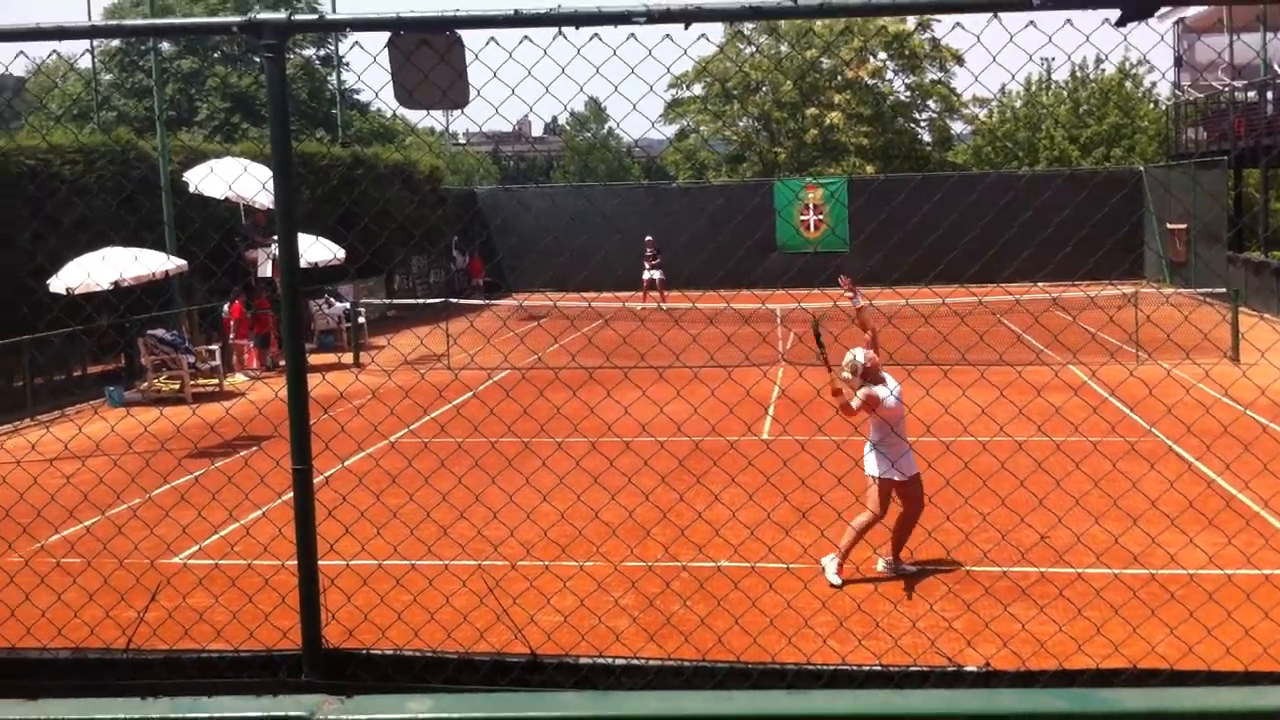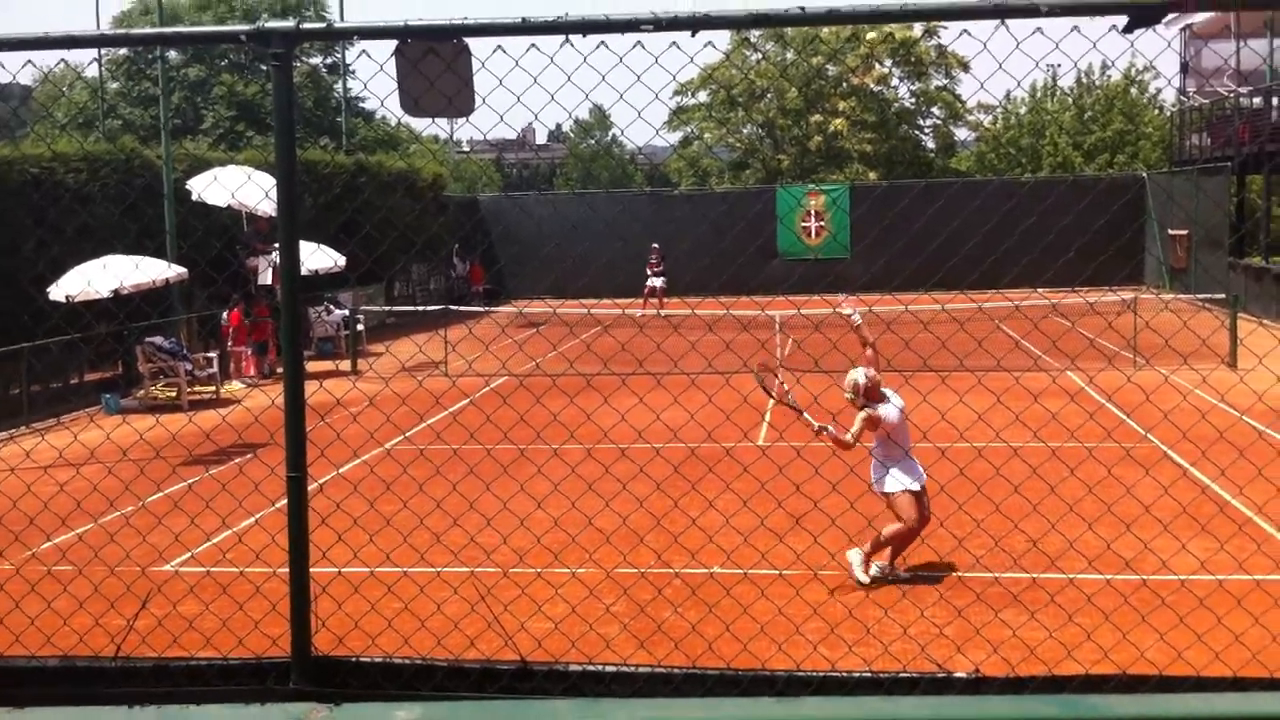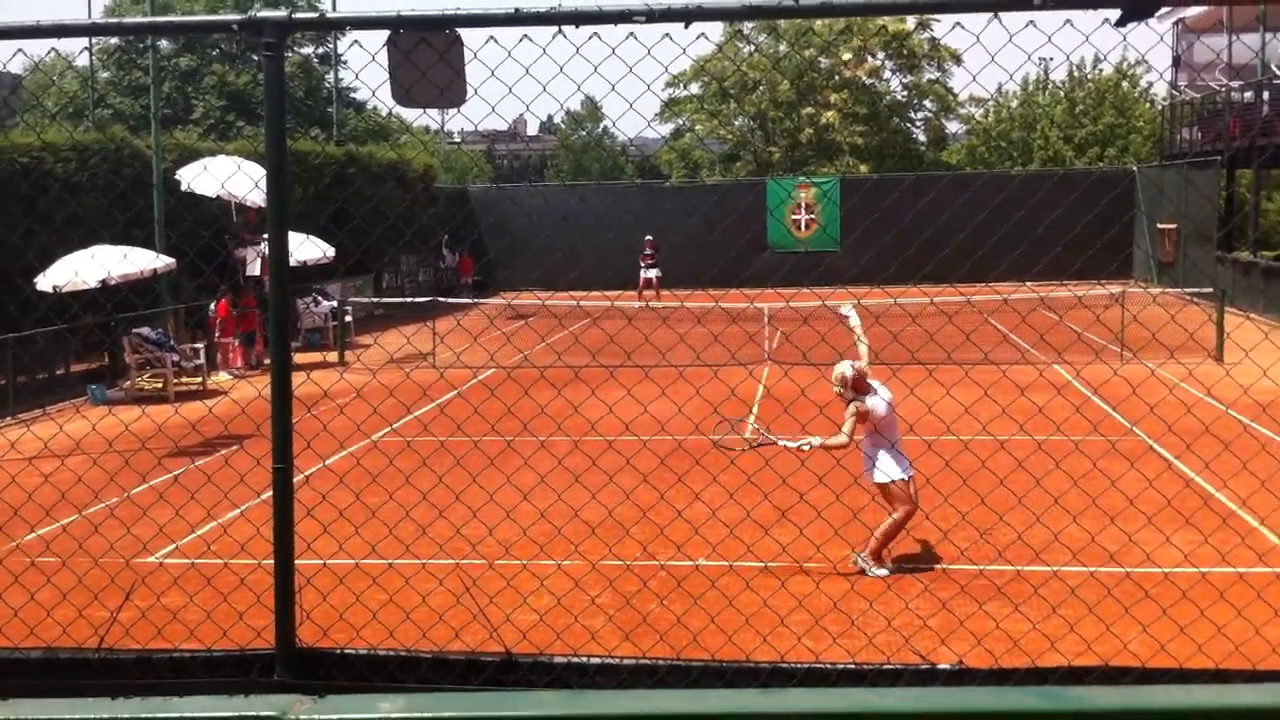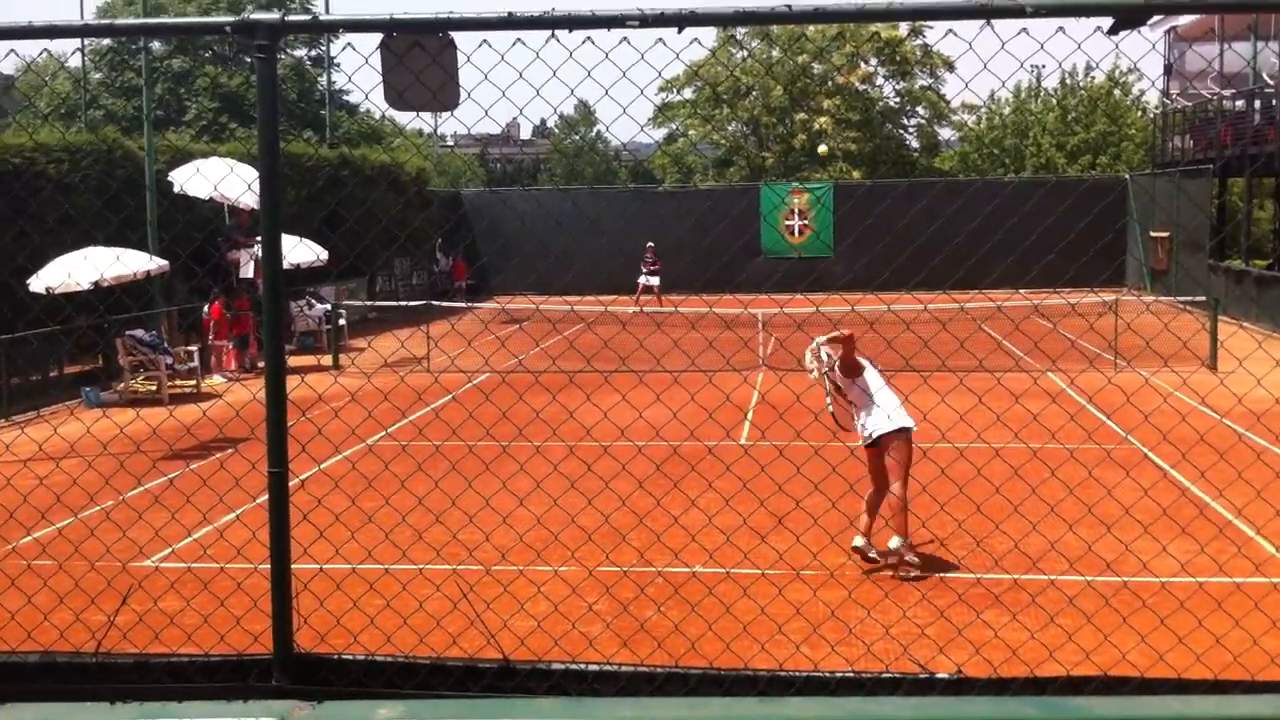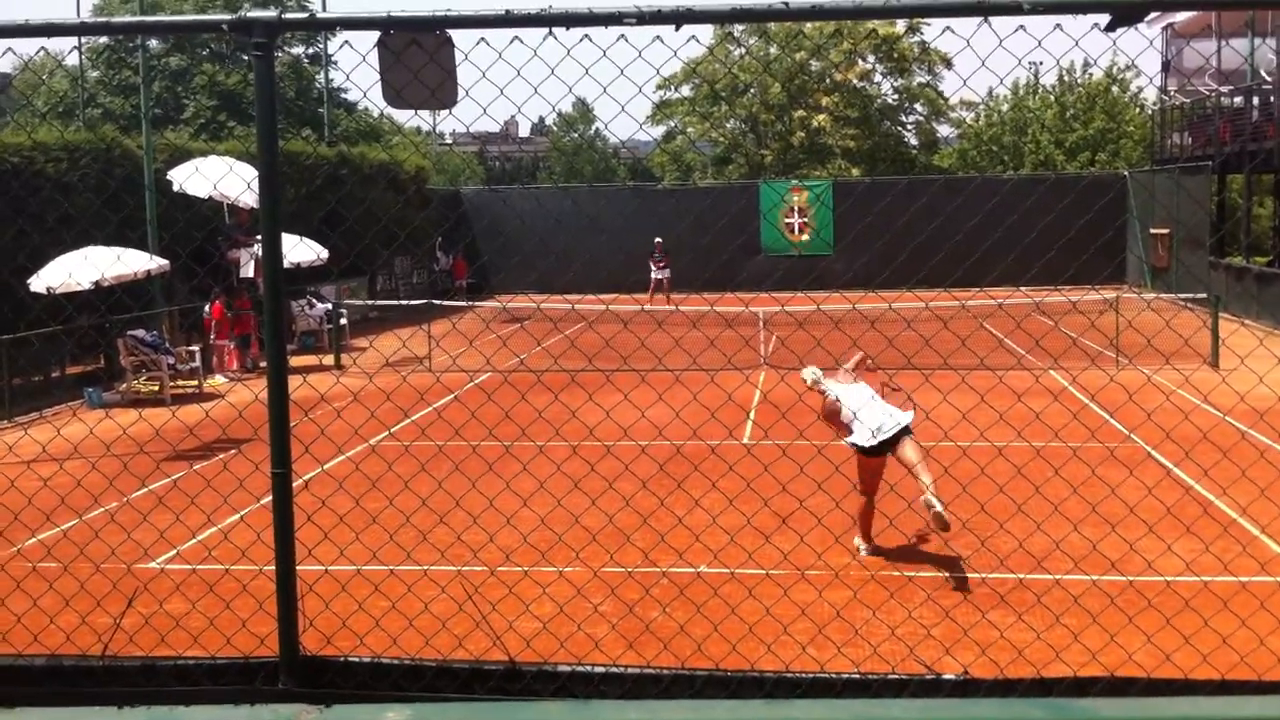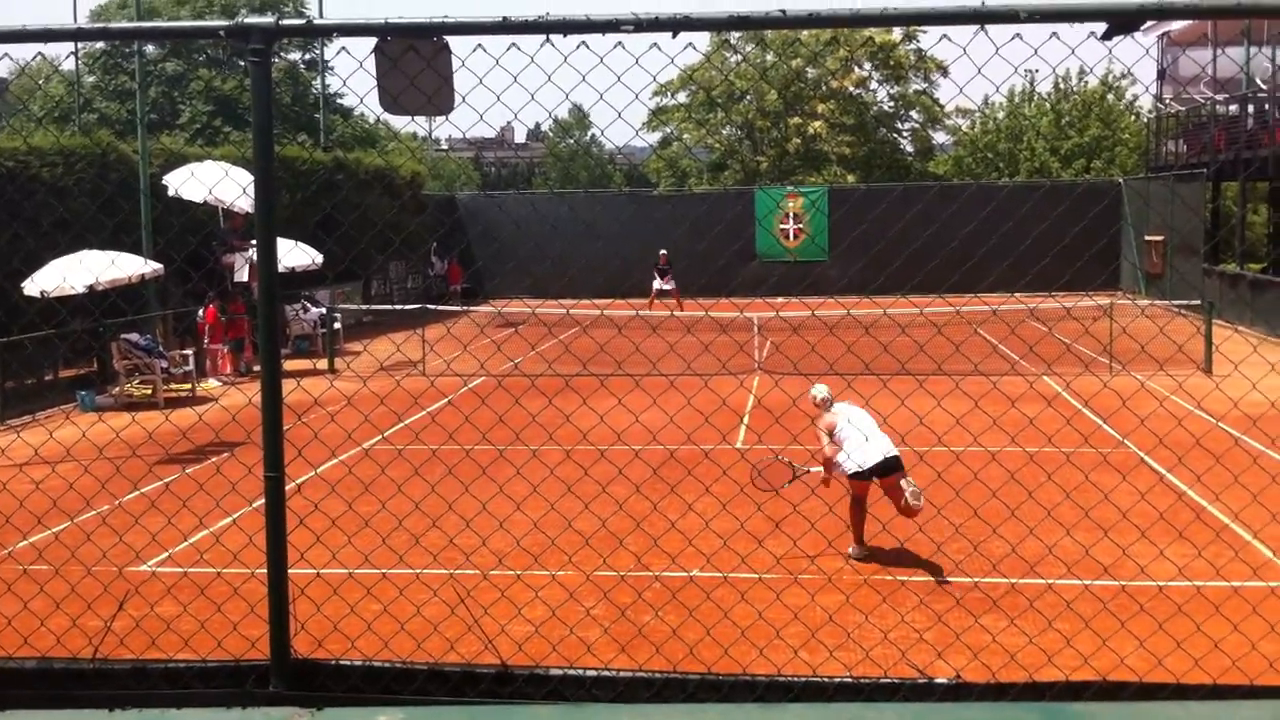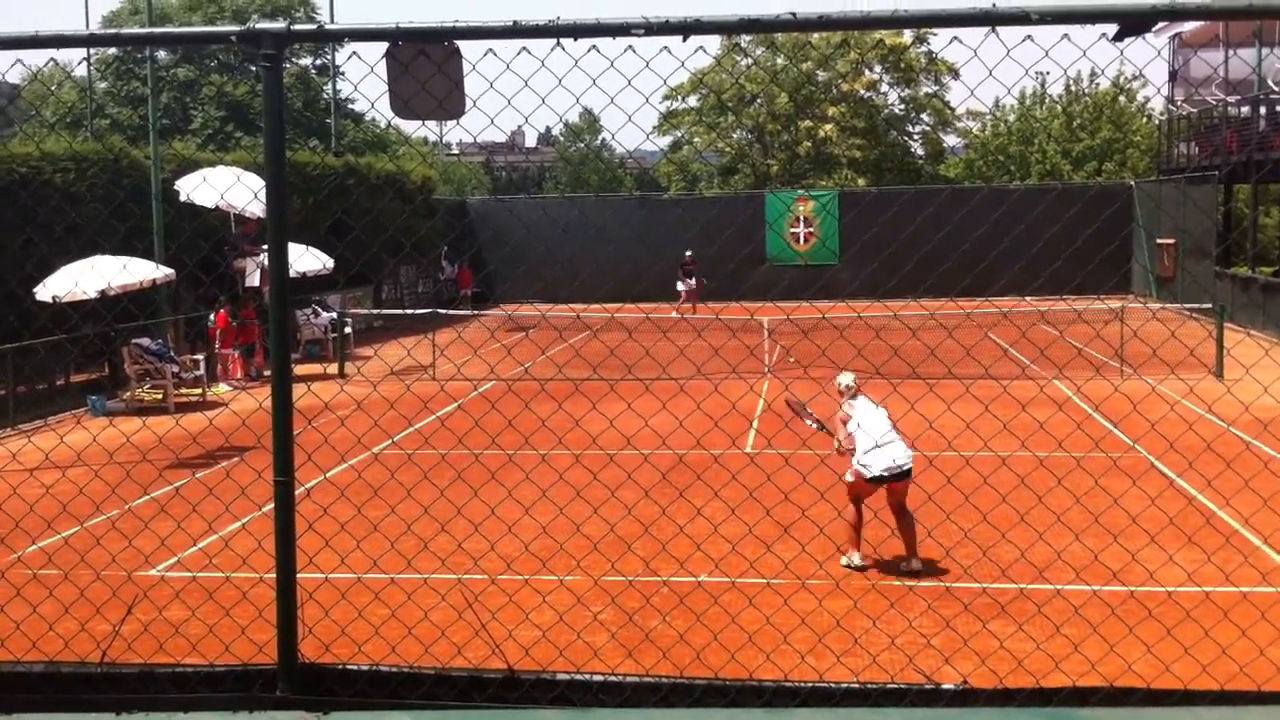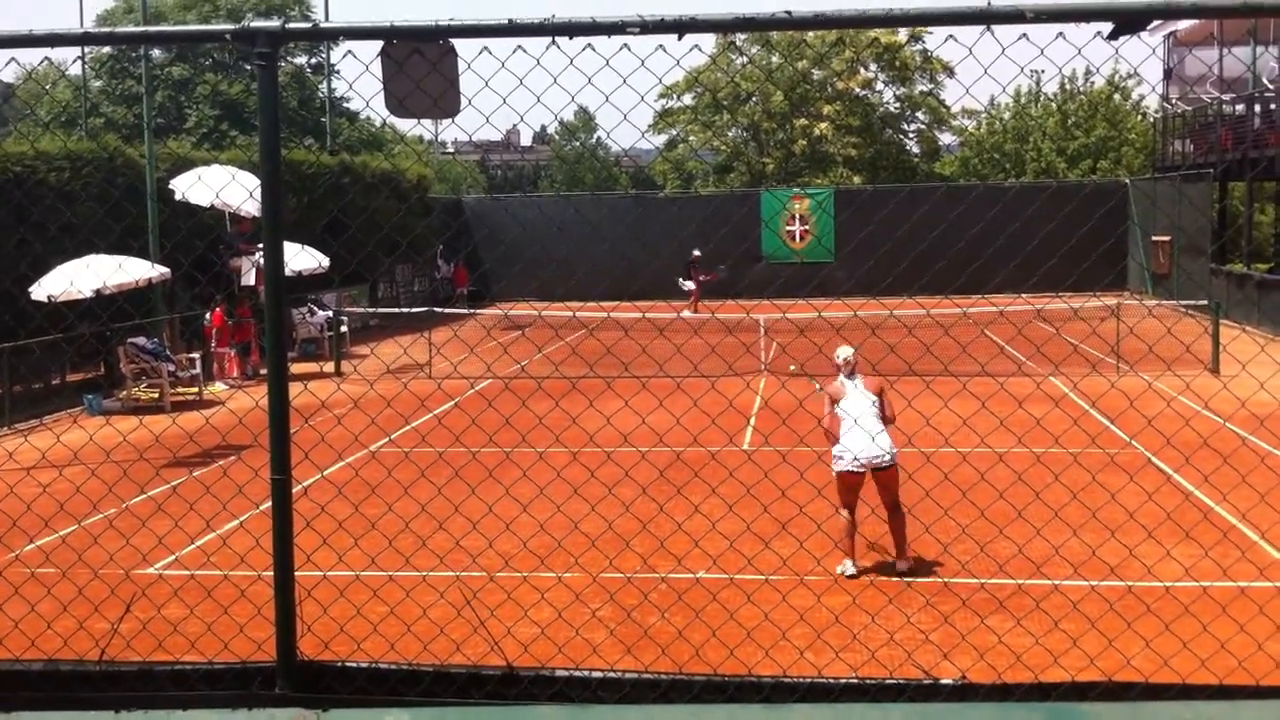
dt=0.2s
person 1, frame 1
left shoulder: (878, 374)
right shoulder: (868, 394)
left elbow: (870, 330)
right elbow: (847, 411)
left wrist: (857, 300)
right wrist: (841, 398)
left hip: (901, 453)
right hip: (884, 457)
left knee: (914, 507)
right knee: (874, 513)
left ankle: (892, 560)
right ankle: (835, 559)
person 1, frame 2
left shoulder: (878, 389)
right shoulder: (869, 415)
left elbow: (870, 346)
right elbow: (848, 441)
left wrist: (855, 318)
right wrist: (830, 432)
left hip: (906, 465)
right hip: (891, 471)
left knee: (921, 518)
right knee: (911, 522)
left ankle: (887, 565)
right ankle: (862, 554)
person 1, frame 3
left shoulder: (864, 382)
right shoulder: (858, 407)
right elbow: (844, 439)
right wrist: (817, 442)
left hip: (892, 455)
right hip: (883, 459)
left knee: (905, 507)
right knee: (907, 509)
left ankle: (873, 555)
right ankle: (868, 556)
person 1, frame 4
left shoulder: (836, 376)
right shoulder: (847, 364)
right elbow: (848, 337)
right wrist: (825, 340)
left hip: (871, 428)
right hip: (891, 422)
left knee: (879, 486)
right knee: (898, 484)
left ankle: (862, 538)
right ankle: (900, 541)
person 1, frame 5
left shoulder: (826, 408)
right shoulder: (843, 377)
left elbow: (847, 432)
right elbow: (861, 357)
right wrist: (865, 366)
left hip: (869, 438)
right hip: (894, 423)
left knee: (867, 491)
right knee: (920, 469)
left ankle: (865, 542)
right ankle: (932, 500)
person 1, frame 6
left shoulder: (823, 423)
right shoulder: (850, 405)
left elbow: (828, 455)
left wrist: (827, 474)
left hip: (857, 460)
right hip: (886, 452)
left knee: (858, 498)
right knee: (907, 509)
left ankle: (858, 547)
right ankle: (906, 491)
person 1, frame 7
left shoulder: (842, 412)
right shoulder: (874, 402)
left elbow: (844, 446)
left wrist: (839, 448)
left hip: (870, 463)
right hip: (899, 458)
left knee: (855, 500)
right knee: (899, 509)
left ankle: (854, 554)
right ankle: (913, 559)
person 1, frame 8
left shoulder: (832, 390)
right shoulder: (876, 384)
left elbow: (828, 426)
right elbow: (890, 418)
left wrist: (836, 446)
left hip: (850, 453)
right hip: (881, 449)
left knee: (848, 508)
right knee: (892, 504)
left ankle: (849, 561)
right ankle: (902, 559)
